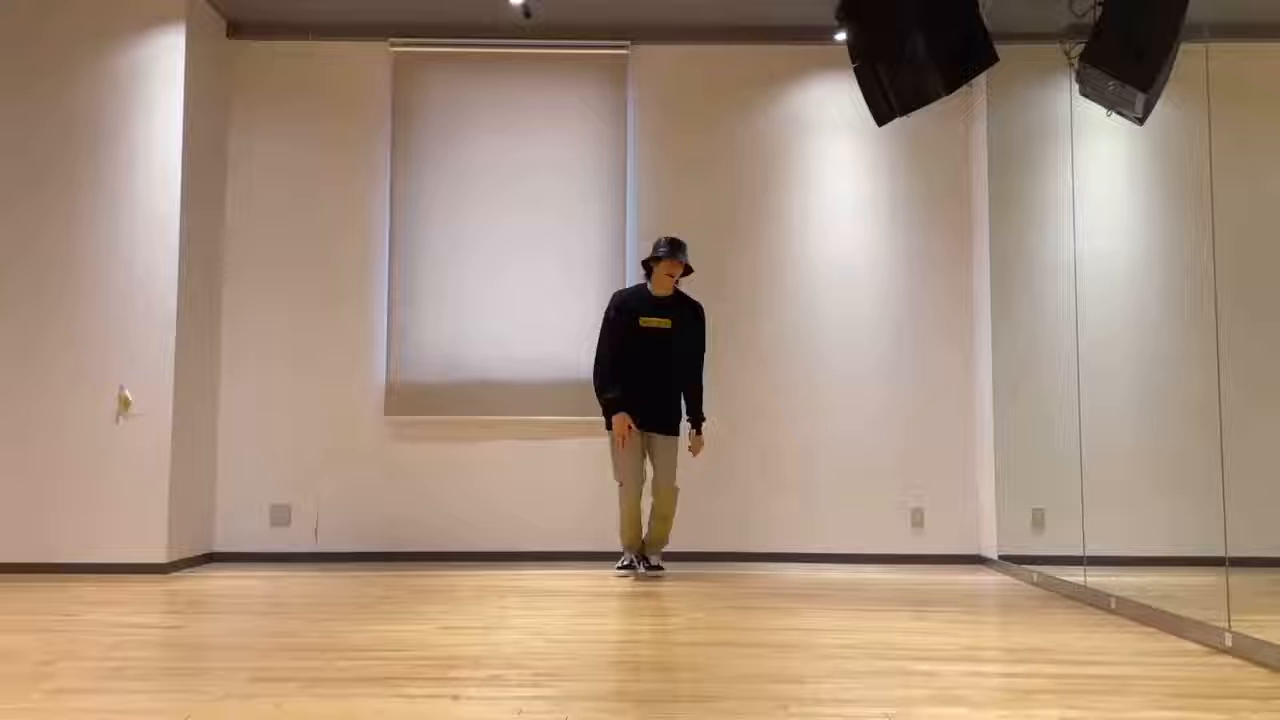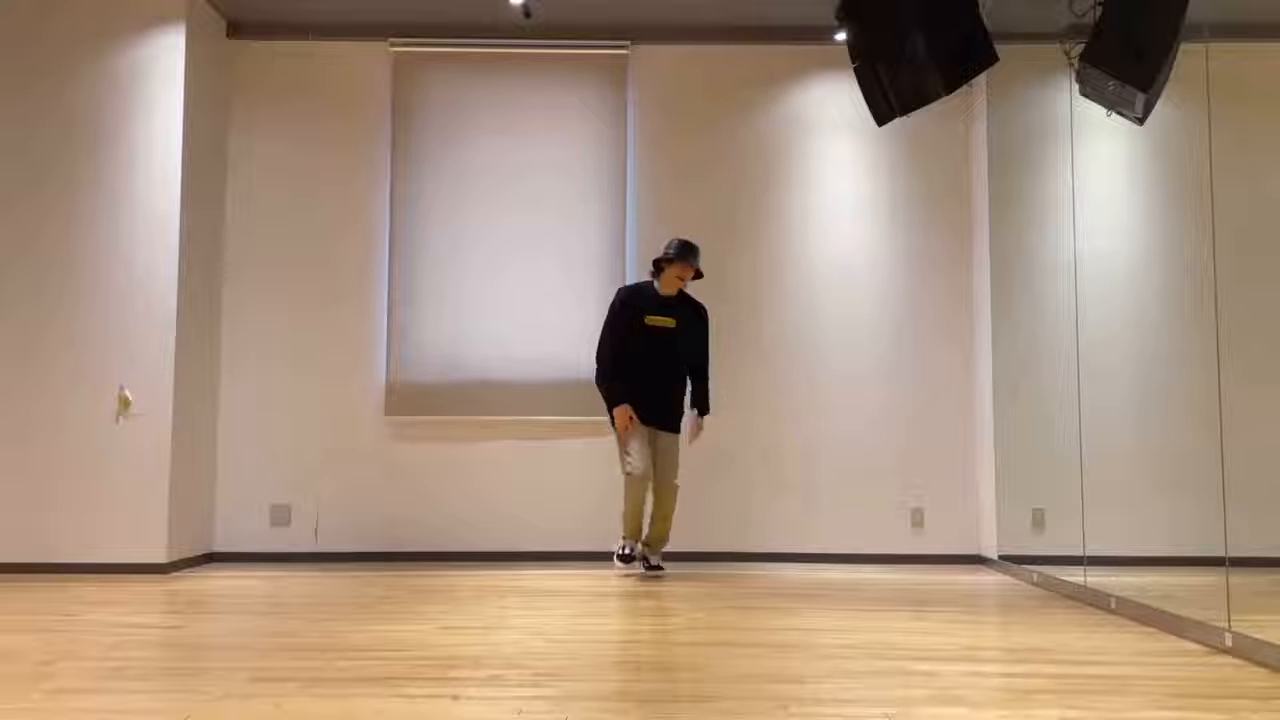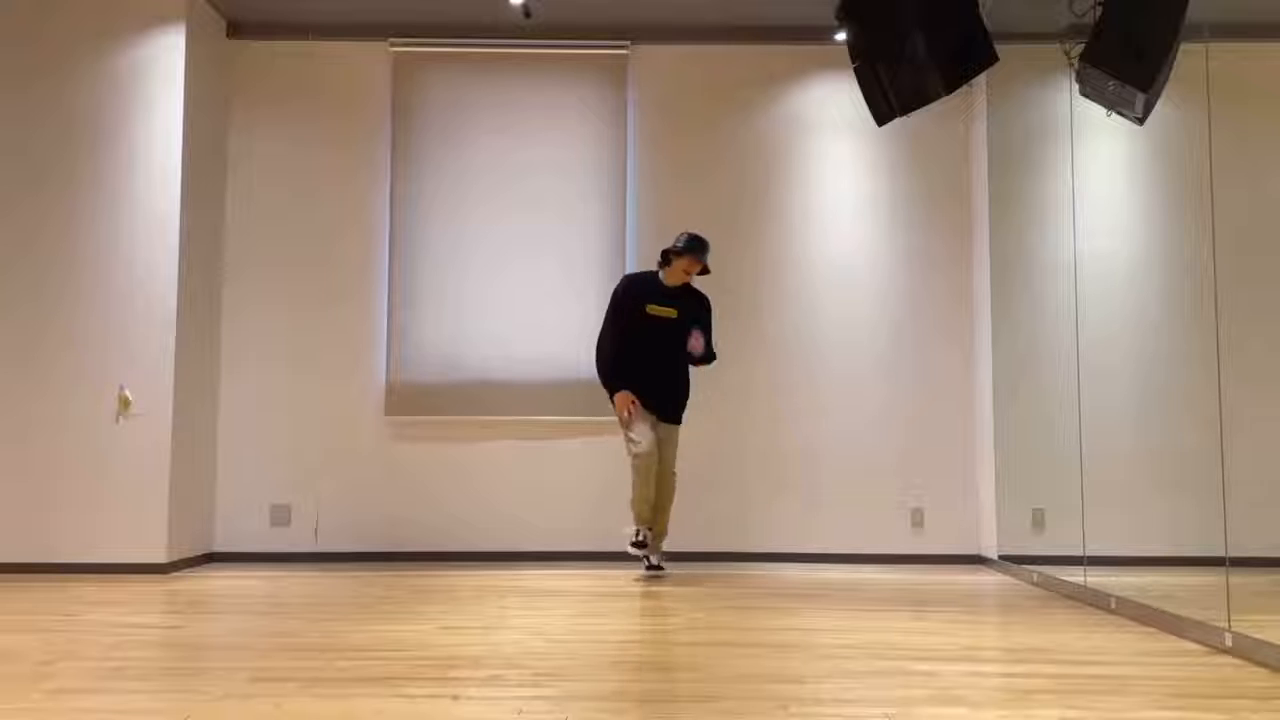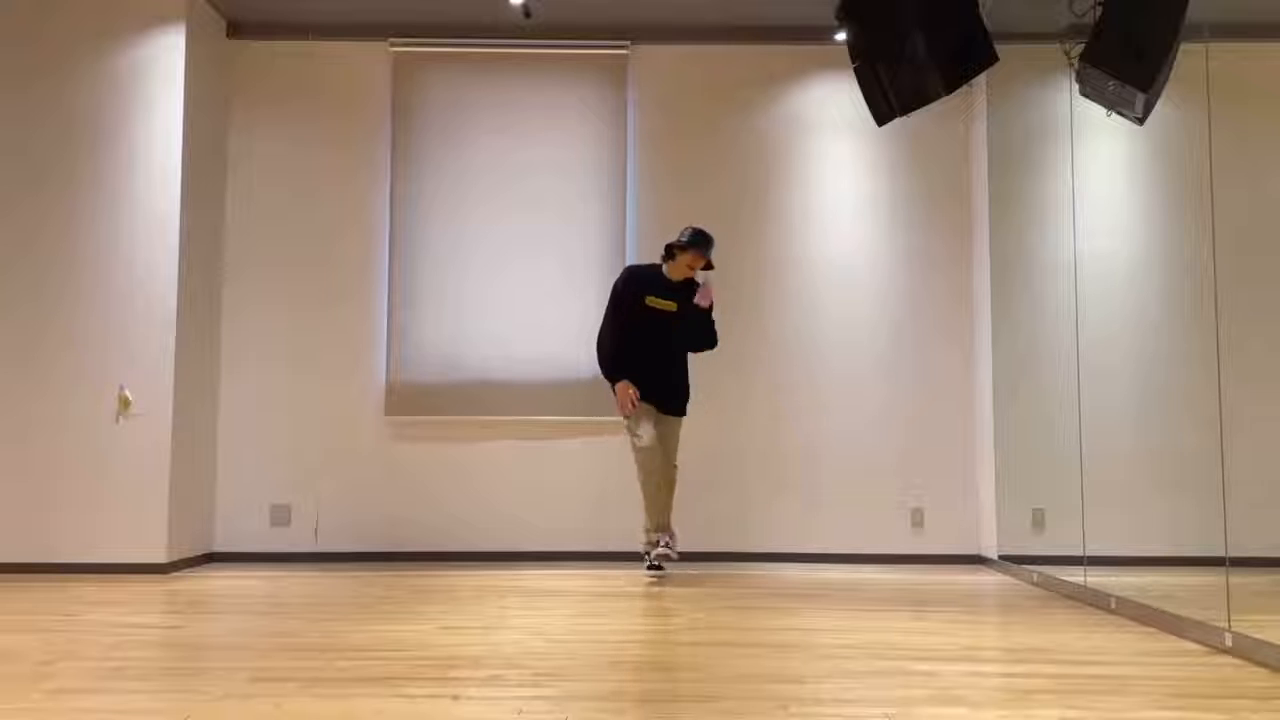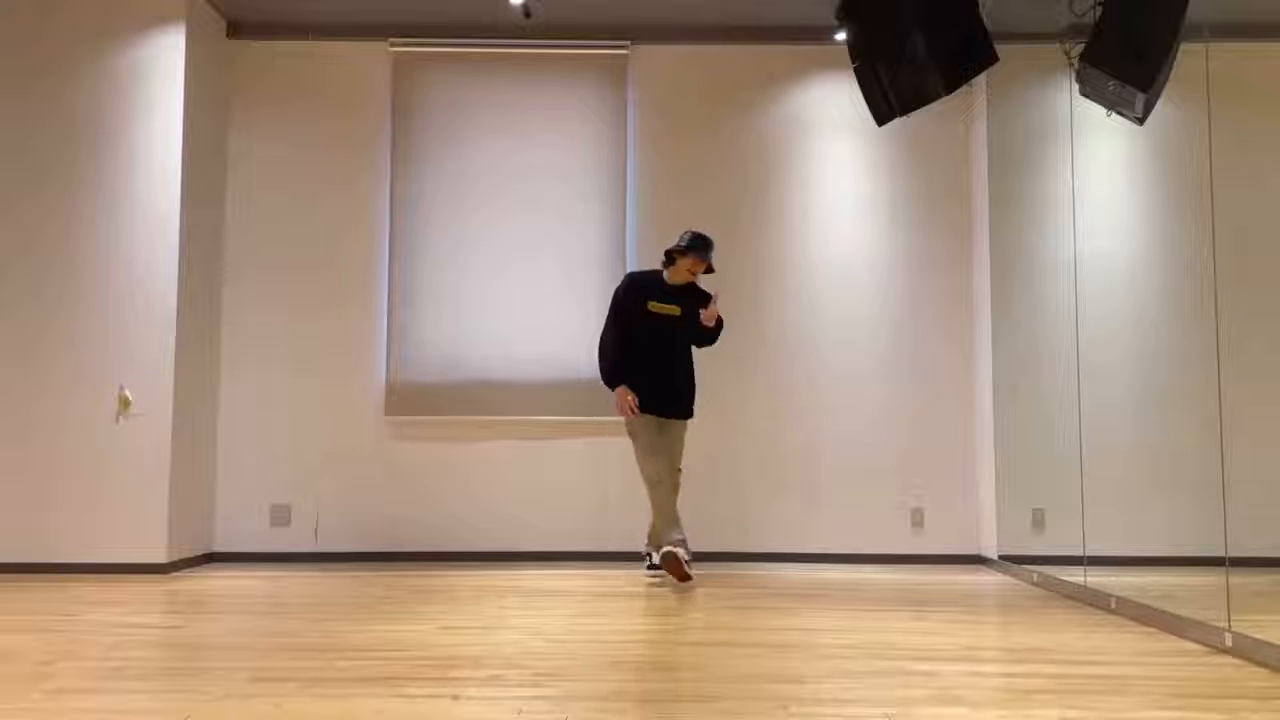
dt=0.1s
person 1, frame 1
left shoulder: (691, 312)
right shoulder: (624, 303)
left elbow: (693, 373)
right elbow: (605, 362)
left wrist: (697, 424)
right wrist: (614, 408)
left hip: (667, 416)
right hip: (627, 412)
left knee: (666, 487)
right knee: (629, 484)
left ankle: (652, 550)
right ankle: (629, 551)
person 1, frame 2
left shoulder: (694, 313)
right shoulder: (629, 298)
left elbow: (698, 369)
right elbow: (607, 356)
left wrist: (700, 412)
right wrist: (616, 401)
left hip: (668, 413)
right hip: (630, 407)
left knee: (666, 486)
right knee: (638, 471)
left ankle: (652, 550)
right ankle: (630, 540)
person 1, frame 3
left shoulder: (696, 302)
right shoulder: (633, 287)
left elbow: (700, 356)
right elbow: (608, 341)
left wrist: (702, 349)
right wrist: (615, 387)
left hip: (670, 399)
right hip: (633, 394)
left knee: (666, 473)
right knee: (644, 449)
left ankle: (654, 545)
right ankle: (641, 526)
person 1, frame 4
left shoulder: (697, 294)
right shoulder: (634, 279)
left elbow: (702, 344)
right elbow: (609, 334)
left wrist: (703, 313)
right wrist: (617, 378)
left hip: (672, 394)
right hip: (635, 388)
left knee: (667, 468)
right knee: (647, 446)
left ankle: (656, 542)
right ankle: (660, 535)
person 1, frame 5
left shoulder: (700, 298)
right shoulder: (635, 285)
left elbow: (702, 340)
right elbow: (611, 339)
left wrist: (712, 325)
right wrist: (617, 383)
left hip: (677, 399)
right hip: (639, 397)
left knee: (669, 475)
right knee: (656, 473)
left ankle: (656, 547)
right ankle: (674, 547)
